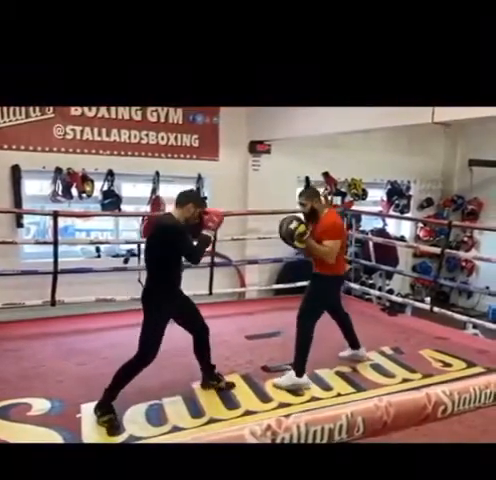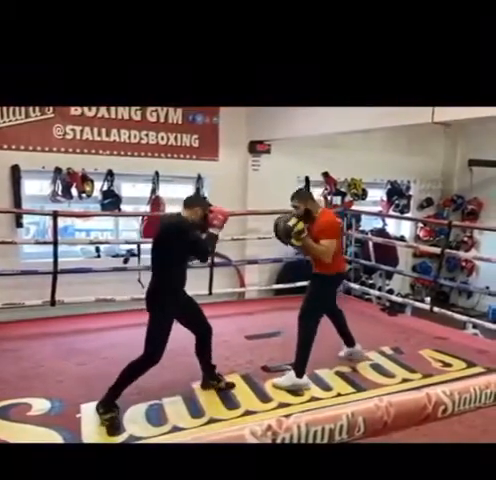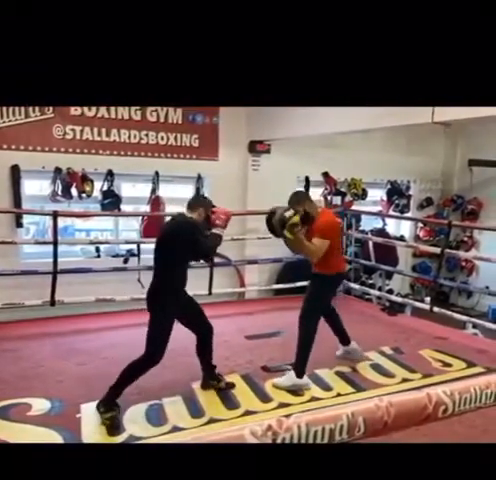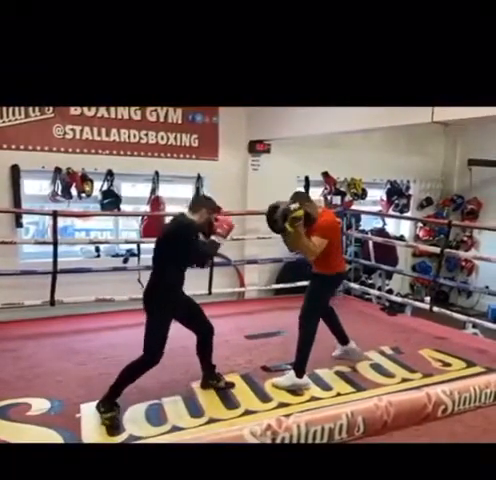
dt=0.1s
person 1, frame 1
left shoulder: (170, 224)
right shoulder: (169, 226)
left elbow: (187, 250)
right elbow: (194, 256)
left wrist: (201, 229)
right wrist: (209, 230)
left hip: (171, 293)
right hip: (157, 297)
left knee: (201, 330)
right knee: (146, 354)
left ankle: (210, 377)
right ankle: (105, 405)
person 1, frame 2
left shoulder: (175, 223)
right shoulder: (178, 225)
left elbow: (193, 248)
right elbow: (203, 253)
left wrist: (207, 229)
right wrist: (215, 228)
left hip: (175, 292)
right hip: (162, 297)
left knee: (204, 331)
right knee: (152, 354)
left ankle: (210, 377)
right ankle: (107, 403)
person 1, frame 3
left shoulder: (180, 224)
right shoulder: (186, 225)
left elbow: (196, 251)
right elbow: (206, 253)
left wrist: (210, 230)
right wrist: (218, 228)
left hip: (176, 293)
right hip: (163, 296)
left knee: (205, 330)
right knee: (154, 354)
left ankle: (210, 377)
right ankle: (108, 401)
person 1, frame 4
left shoulder: (182, 225)
right shoulder: (185, 226)
left elbow: (194, 255)
right elbow: (201, 259)
left wrist: (212, 235)
right wrist: (218, 235)
left hip: (173, 293)
right hip: (159, 297)
left knee: (205, 329)
right knee: (152, 355)
left ankle: (210, 376)
right ankle: (108, 401)
person 2, frame 1
left shoulder: (331, 222)
right shoulder: (317, 219)
left elbow: (330, 257)
right elbow: (312, 251)
left wrist: (307, 241)
right wrist: (301, 239)
left hip: (328, 277)
right hip: (329, 275)
left knee: (305, 319)
right knee: (336, 310)
left ankle: (298, 375)
right ankle: (356, 350)
person 2, frame 2
left shoulder: (327, 222)
right shoulder: (313, 219)
left elbow: (326, 256)
right elbow: (309, 250)
left wrist: (304, 239)
right wrist: (297, 238)
left hip: (328, 275)
right hip: (327, 274)
left knee: (307, 319)
right knee: (331, 309)
left ankle: (298, 376)
right ankle: (352, 347)
person 2, frame 3
left shoulder: (325, 222)
right shoulder: (311, 218)
left elbow: (313, 255)
right elbow: (296, 248)
left wrist: (296, 233)
right wrist: (286, 232)
left hip: (328, 275)
right hip: (327, 273)
left knee: (307, 319)
right knee: (324, 308)
left ankle: (298, 376)
right ankle: (349, 346)
person 2, frame 4
left shoulder: (325, 222)
right shoulder: (311, 219)
left elbow: (310, 253)
right elbow: (294, 246)
left wrist: (297, 229)
left hip: (328, 275)
right hip: (326, 273)
left knee: (307, 319)
right knee: (322, 308)
left ankle: (298, 376)
right ankle: (347, 346)
